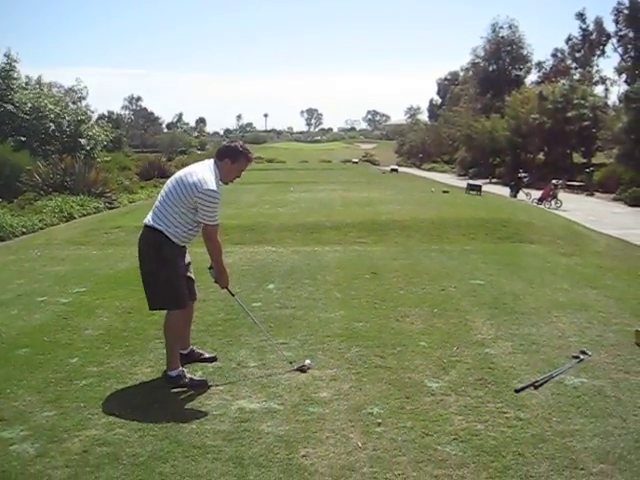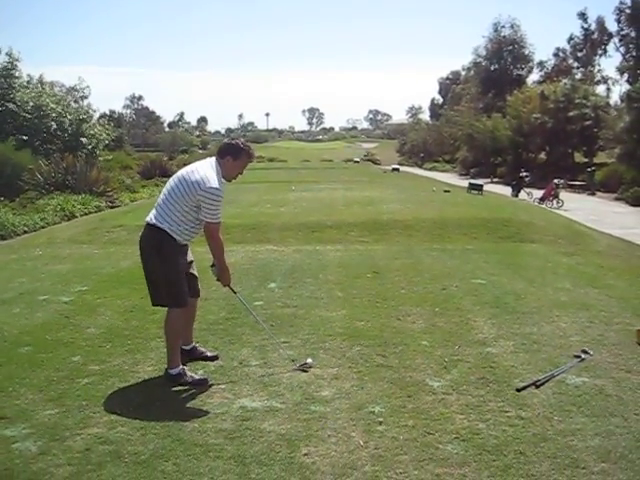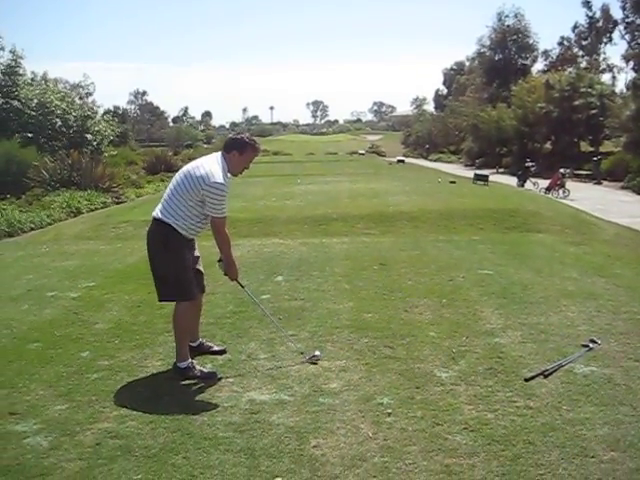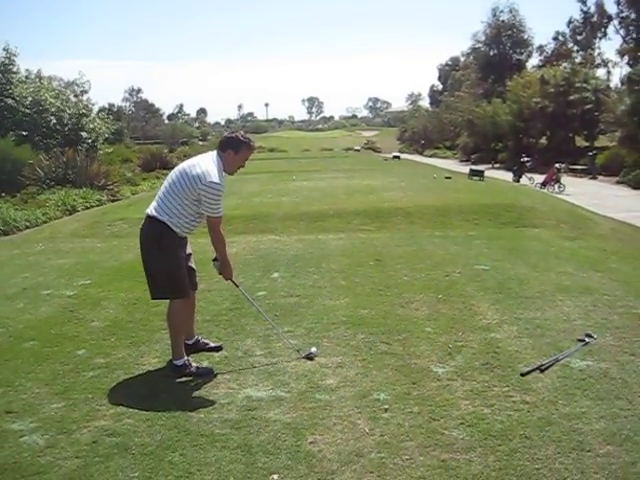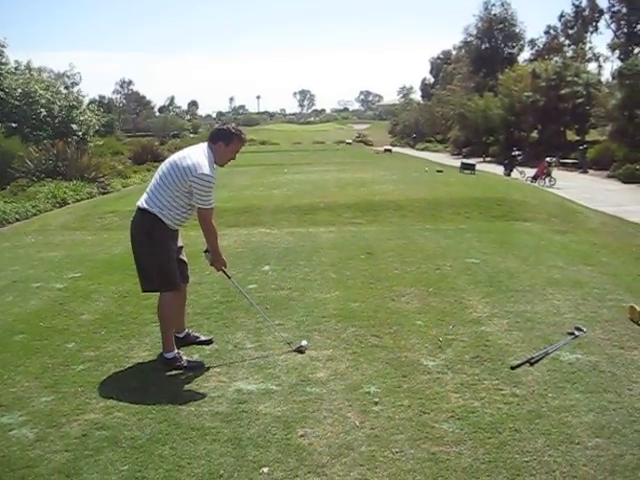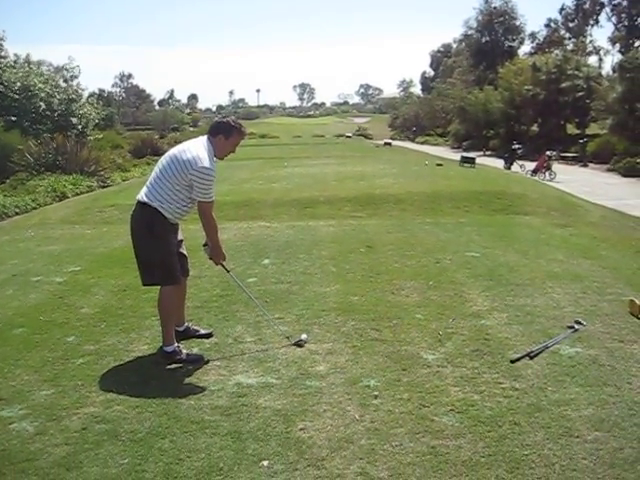
dt=0.3s
person 1, frame 1
left shoulder: (202, 170)
right shoulder: (208, 188)
left elbow: (206, 231)
right elbow: (211, 237)
left wrist: (215, 264)
right wrist: (220, 269)
left hip: (168, 241)
right hip: (160, 244)
left knee: (188, 298)
right knee: (177, 305)
left ankle: (185, 349)
right ankle: (173, 371)
person 1, frame 2
left shoulder: (204, 168)
right shoulder: (211, 186)
left elbow: (207, 229)
right elbow: (213, 235)
left wrist: (217, 262)
right wrist: (223, 268)
left hip: (172, 239)
right hip: (162, 242)
left knee: (191, 294)
right knee: (178, 304)
left ankle: (187, 346)
right ankle: (174, 369)
person 1, frame 3
left shoulder: (210, 164)
right shoulder: (216, 180)
left elbow: (214, 224)
right elbow: (219, 229)
left wrist: (224, 256)
right wrist: (230, 262)
left hip: (179, 234)
right hip: (168, 236)
left knee: (196, 290)
right knee: (186, 297)
left ankle: (194, 342)
right ankle: (183, 362)
person 1, frame 4
left shoulder: (206, 161)
right shoulder: (212, 180)
left elbow: (211, 225)
right elbow: (215, 229)
left wrist: (220, 257)
right wrist: (225, 263)
left hip: (171, 231)
right hip: (162, 234)
left knee: (189, 288)
right knee: (179, 295)
left ankle: (190, 339)
right ankle: (178, 360)
person 1, frame 5
left shoulder: (196, 153)
right shoulder: (203, 172)
left elbow: (202, 216)
right elbow: (206, 220)
left wrist: (211, 246)
right wrist: (216, 254)
left hip: (162, 223)
right hip: (153, 226)
left knee: (180, 280)
right knee: (170, 287)
left ankle: (180, 333)
right ankle: (169, 353)
person 1, frame 6
left shoulder: (196, 147)
right shoulder: (203, 165)
left elbow: (202, 209)
right elbow: (206, 213)
left wrist: (210, 239)
right wrist: (216, 247)
left hip: (162, 217)
right hip: (153, 220)
left knee: (181, 274)
right knee: (170, 281)
left ankle: (180, 326)
right ankle: (169, 346)
